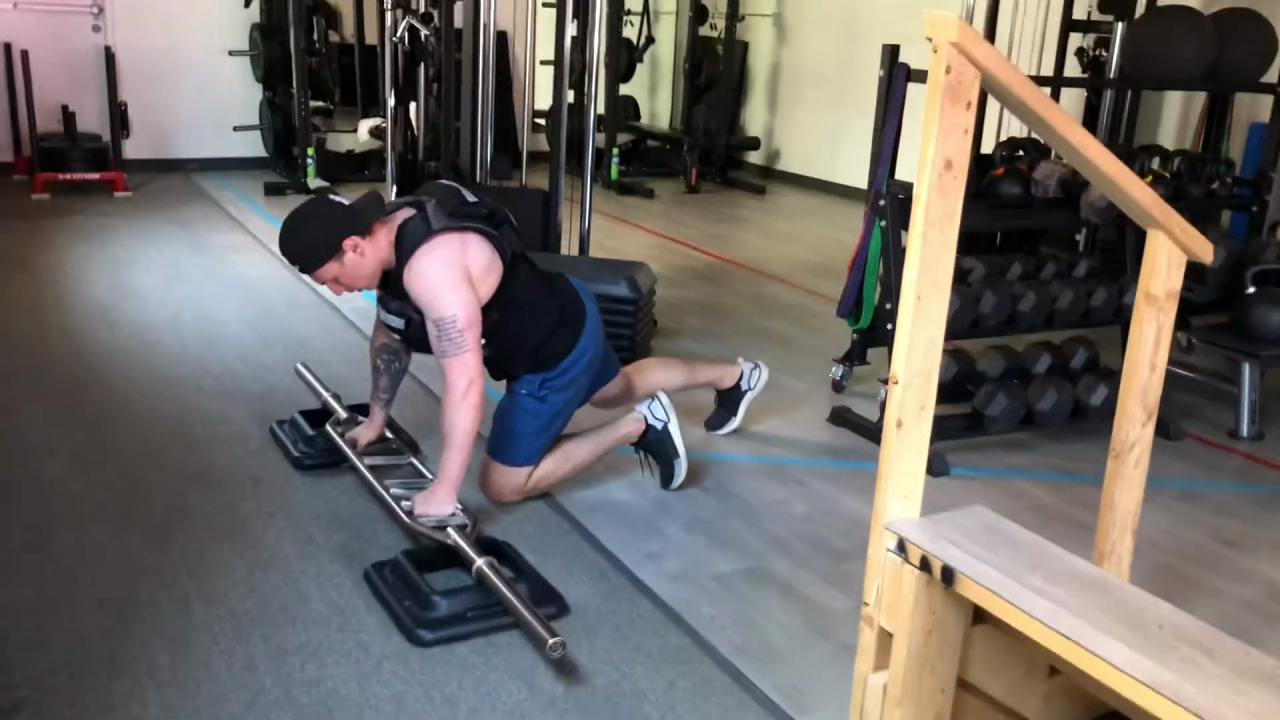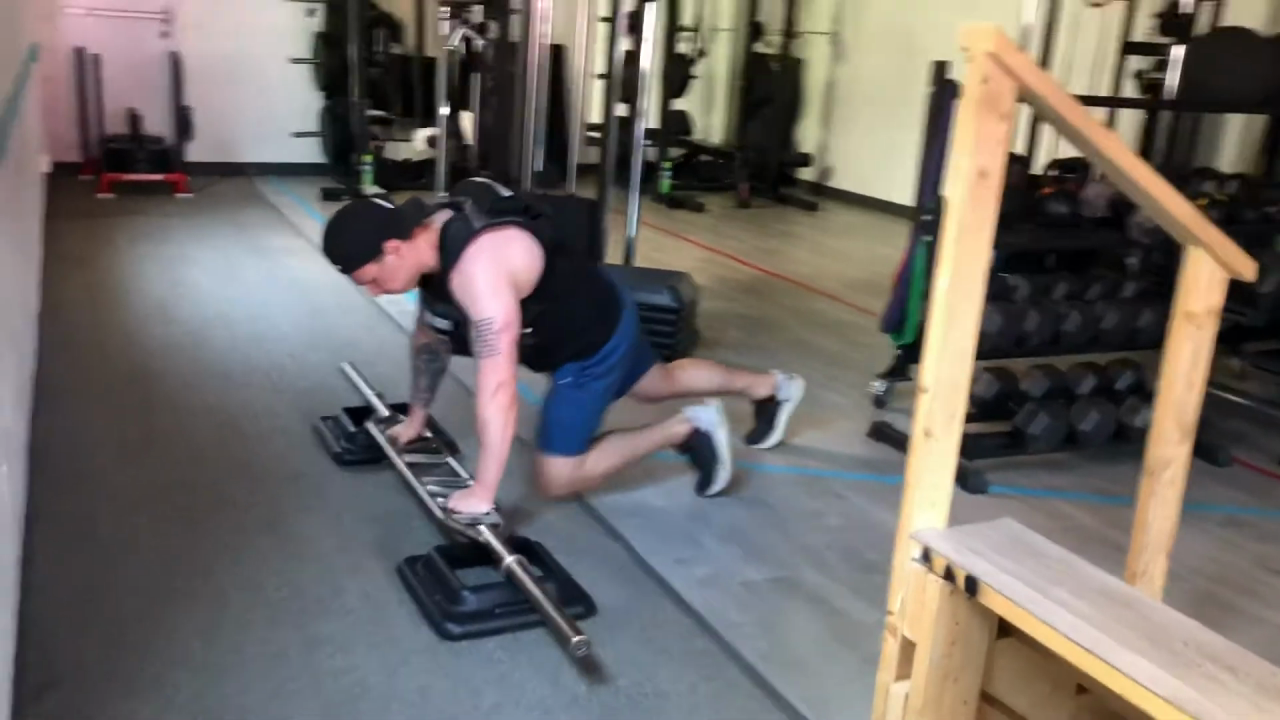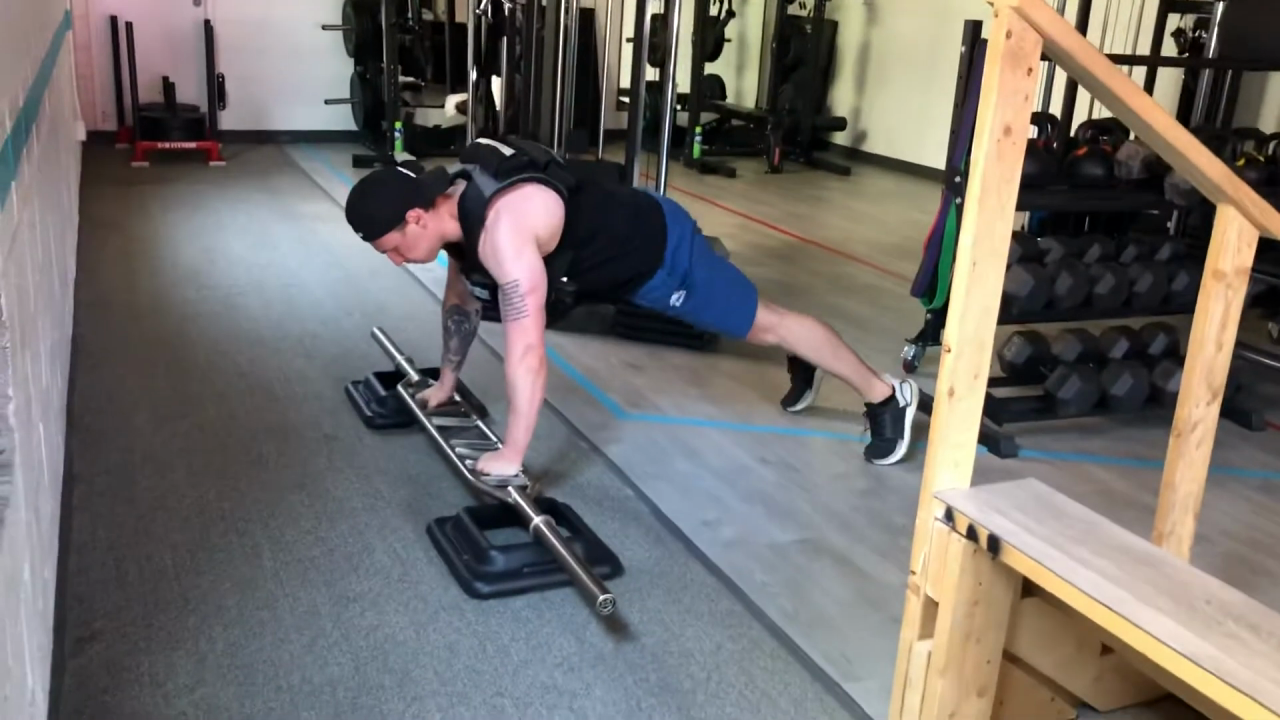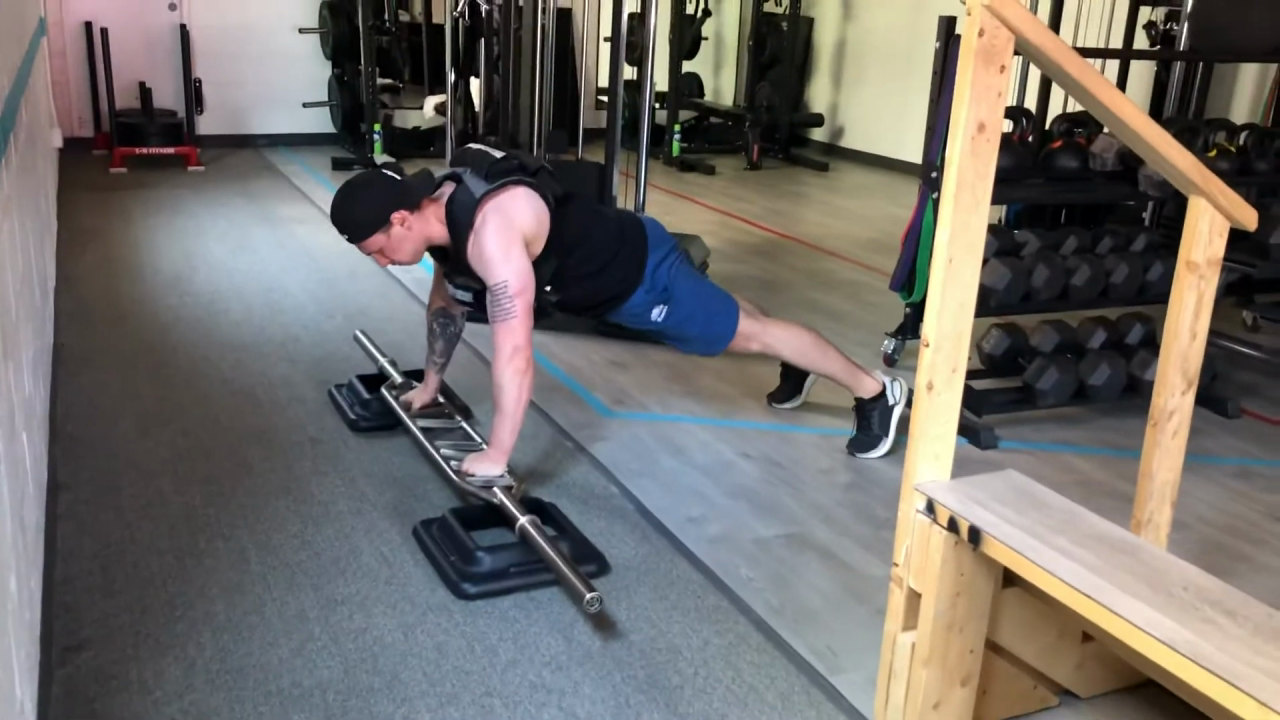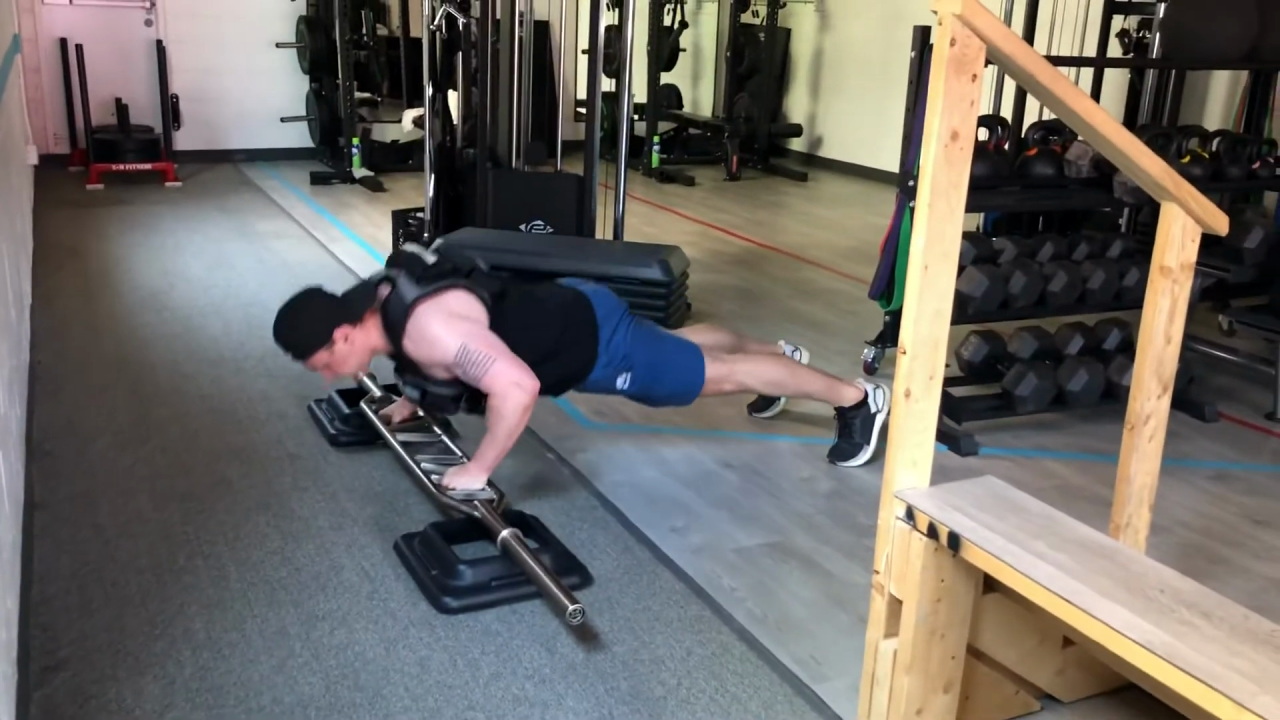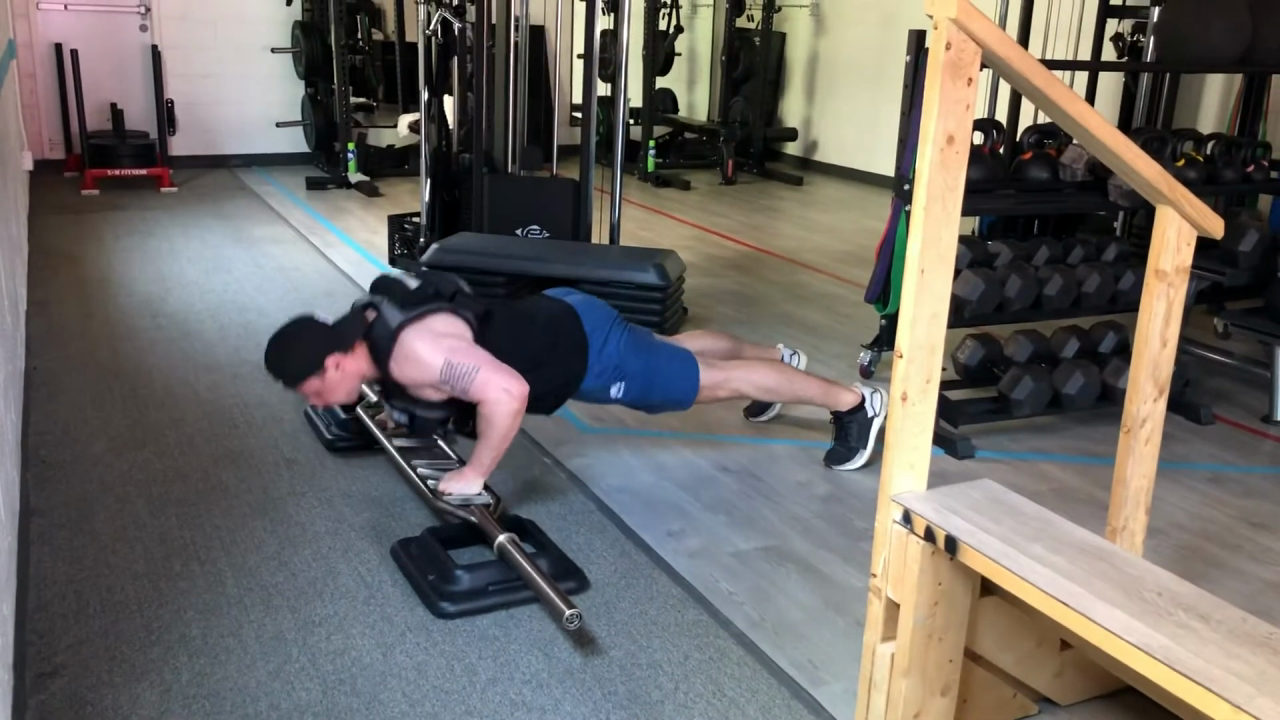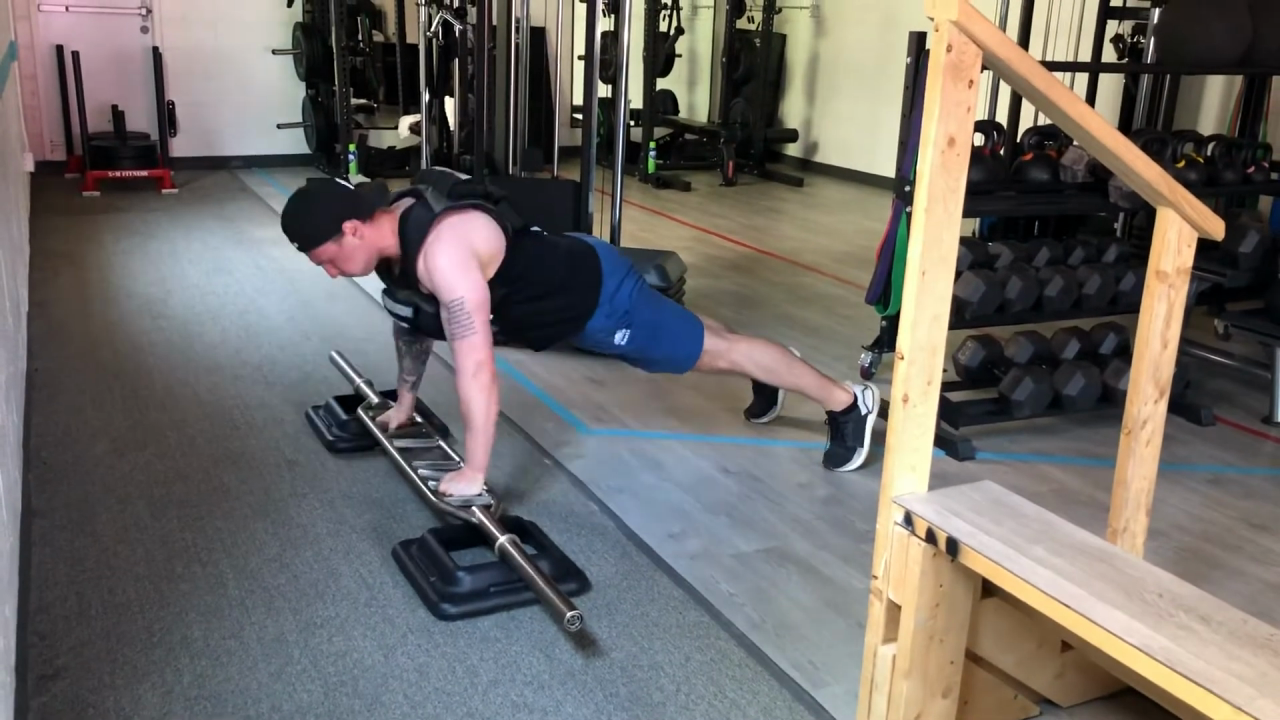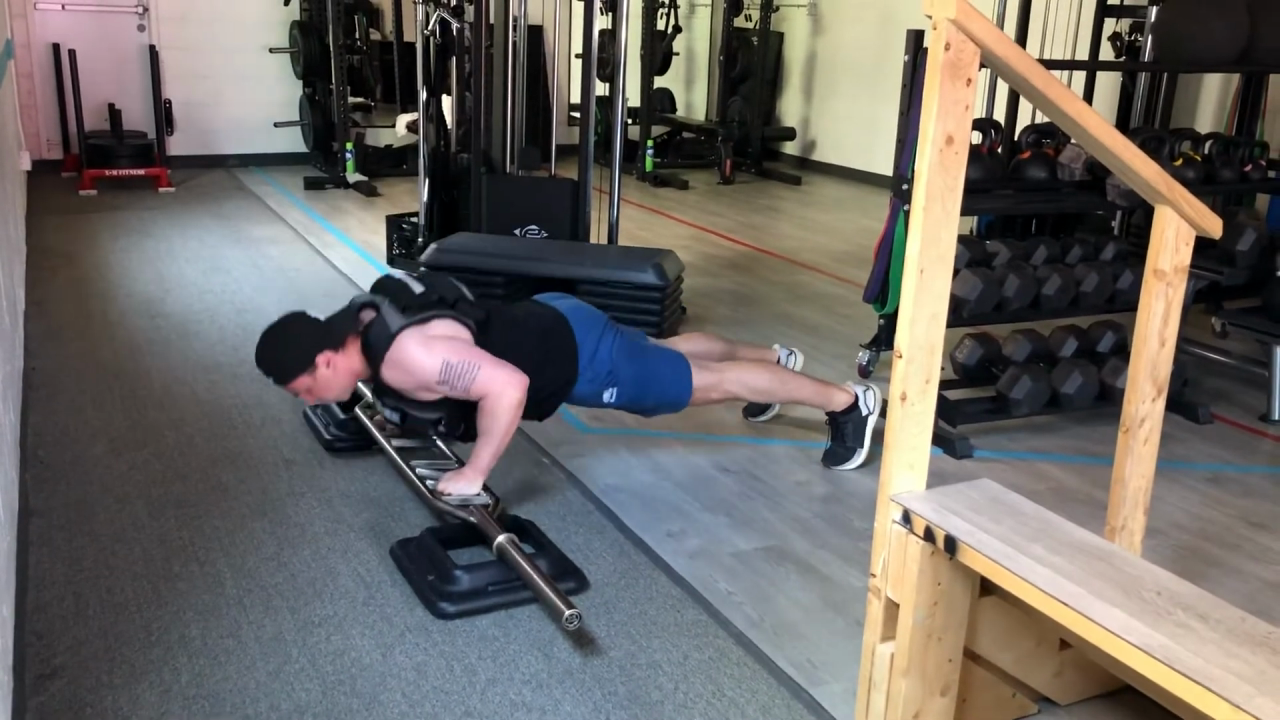
dt=0.5s
person 1, frame 1
left shoulder: (430, 264)
right shoulder: (392, 233)
left elbow: (466, 384)
right elbow: (391, 332)
left wrist: (443, 492)
right wrist: (376, 417)
left hip: (557, 348)
right hip: (561, 319)
left knee: (503, 485)
right knee: (618, 389)
left ankle: (639, 427)
right ankle: (734, 375)
person 1, frame 2
left shoulder: (476, 265)
right shoulder: (429, 237)
left elbow: (497, 387)
right elbow: (429, 335)
left wrist: (481, 494)
right wrist: (416, 417)
left hip: (594, 335)
right hip: (594, 314)
left knee: (556, 479)
right knee: (658, 382)
left ankle: (686, 429)
right ankle: (768, 388)
person 1, frame 3
left shoulder: (502, 229)
right shoulder: (453, 208)
left elbow: (526, 352)
right elbow: (460, 299)
left wrist: (511, 455)
right wrist: (446, 381)
left hip: (658, 249)
right hip: (626, 251)
left knee: (762, 322)
right knee: (732, 310)
left ankle: (886, 395)
right ankle: (803, 366)
person 1, frame 4
left shoulder: (489, 230)
right shoulder: (439, 211)
left elbow: (514, 355)
right elbow: (447, 302)
left wrist: (496, 456)
right wrist: (430, 383)
left hip: (639, 270)
right hip: (607, 268)
left knee: (748, 332)
right knee: (722, 314)
left ankle: (875, 391)
right ankle: (797, 369)
person 1, frame 5
left shoulder: (421, 331)
right shoulder: (383, 299)
left elbow: (519, 386)
left wrist: (479, 468)
right wrist: (412, 395)
left hip: (596, 343)
right hip: (567, 309)
left knee: (718, 375)
right knee: (678, 341)
left ankle: (856, 397)
right ankle: (775, 348)
person 1, frame 6
left shoulder: (409, 355)
right shoulder: (369, 328)
left elbow: (508, 390)
left wrist: (475, 474)
left hip: (585, 353)
right hip: (557, 317)
left knee: (714, 381)
right knee: (672, 348)
left ankle: (852, 400)
right ankle: (774, 354)
person 1, frame 7
left shoulder: (442, 249)
right shoulder: (390, 228)
left elbow: (473, 364)
right elbow: (415, 314)
left wrist: (473, 474)
right wrist: (405, 399)
left hip: (598, 294)
right hip: (564, 286)
left knee: (714, 352)
right knee: (688, 331)
left ankle: (846, 401)
right ankle: (777, 367)
person 1, frame 8
left shoulder: (402, 358)
right shoulder: (363, 323)
left elbow: (509, 387)
left wrist: (473, 475)
left hip: (579, 358)
right hip: (549, 320)
left knee: (706, 384)
right knee: (669, 350)
left ankle: (847, 400)
right ankle: (770, 354)
